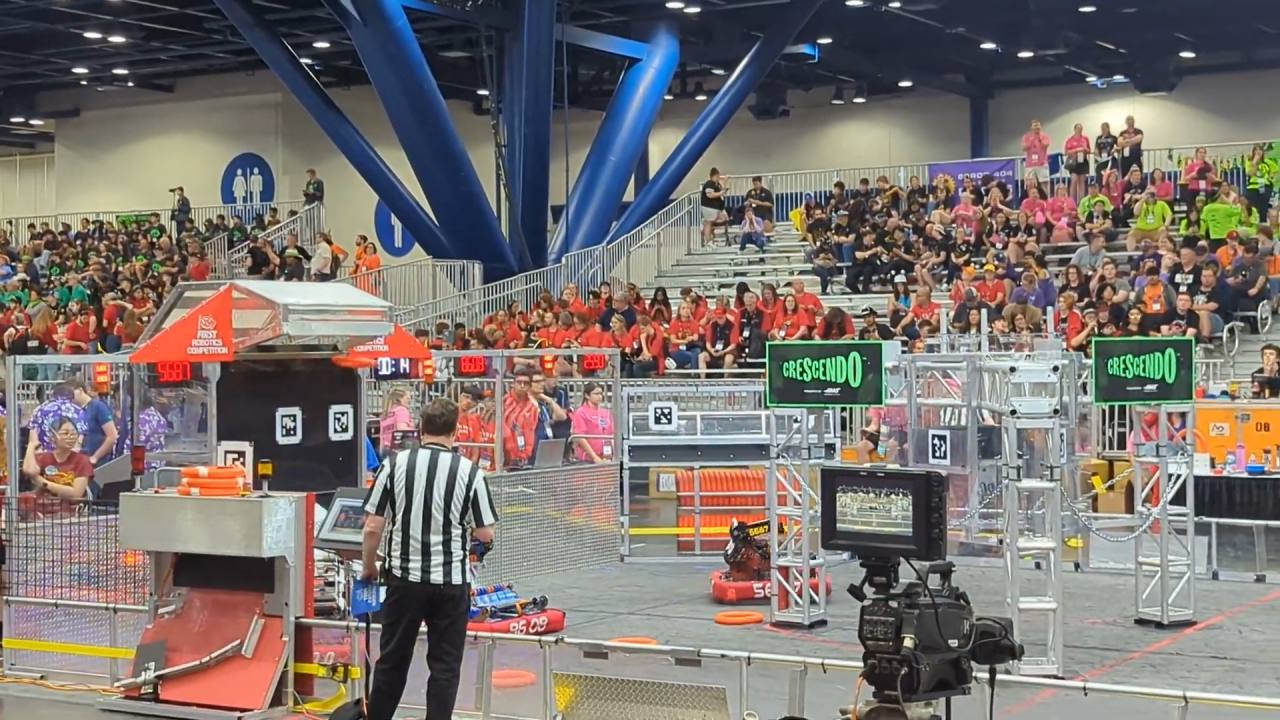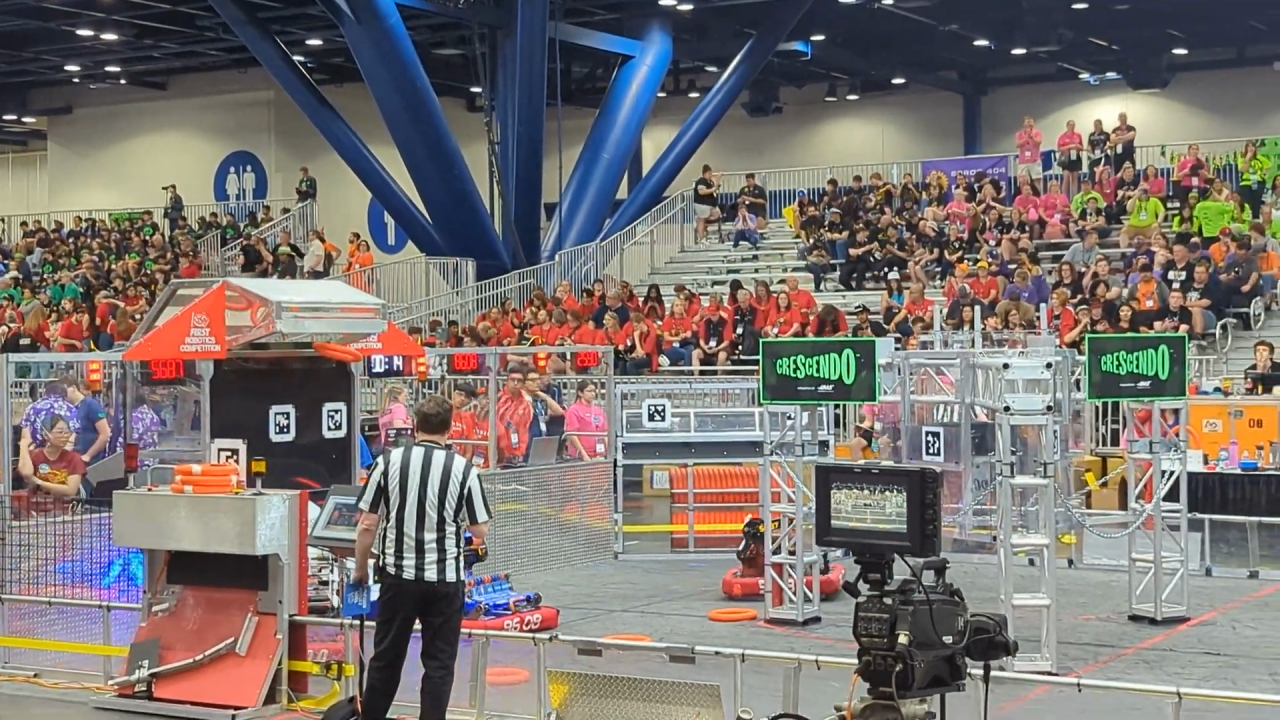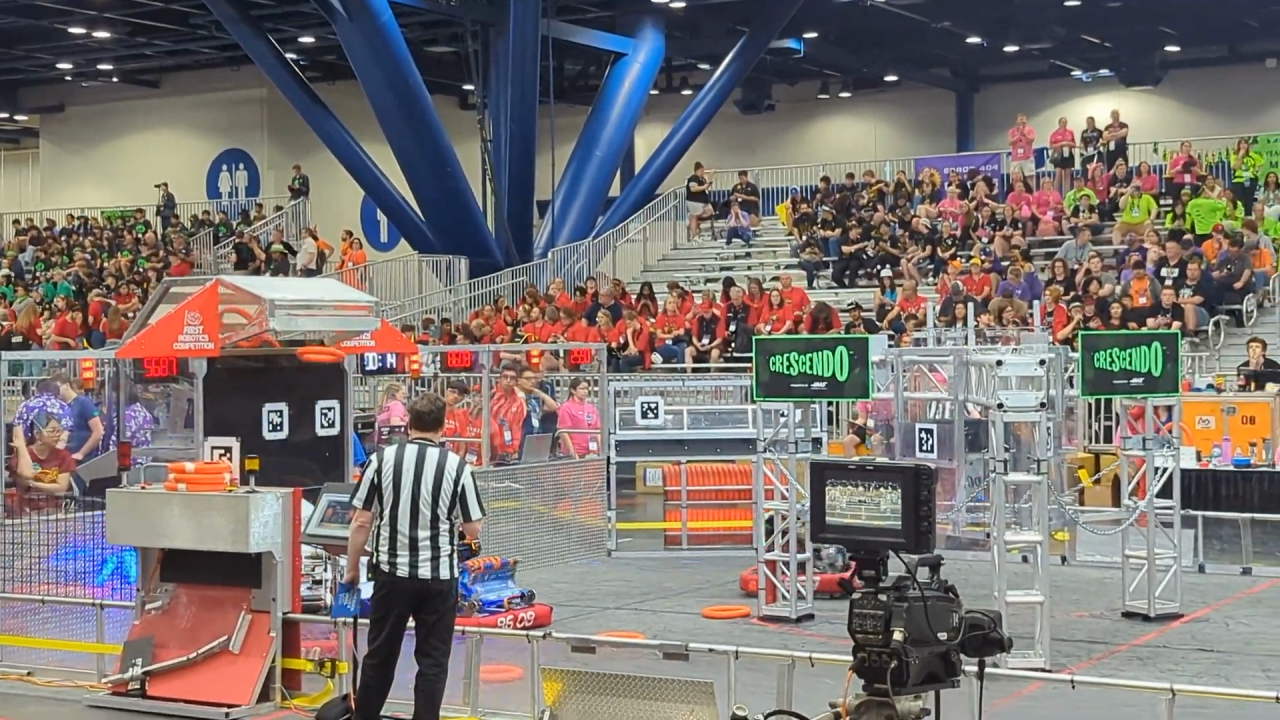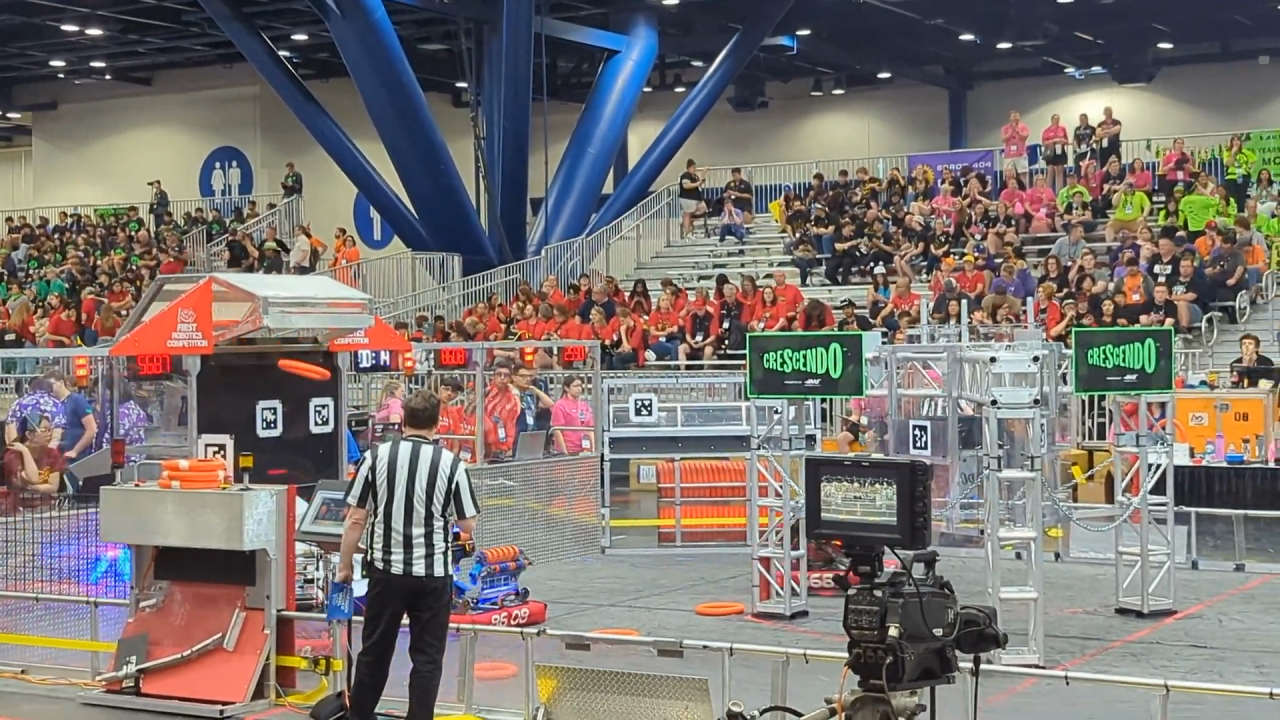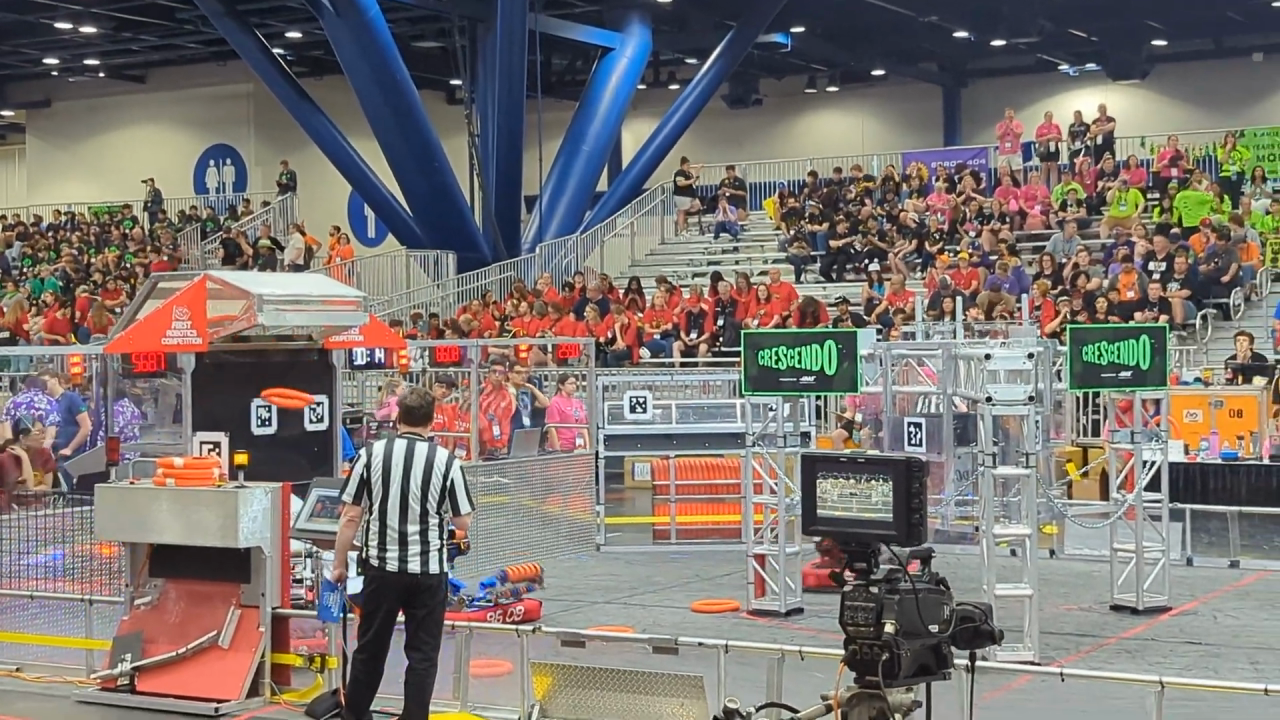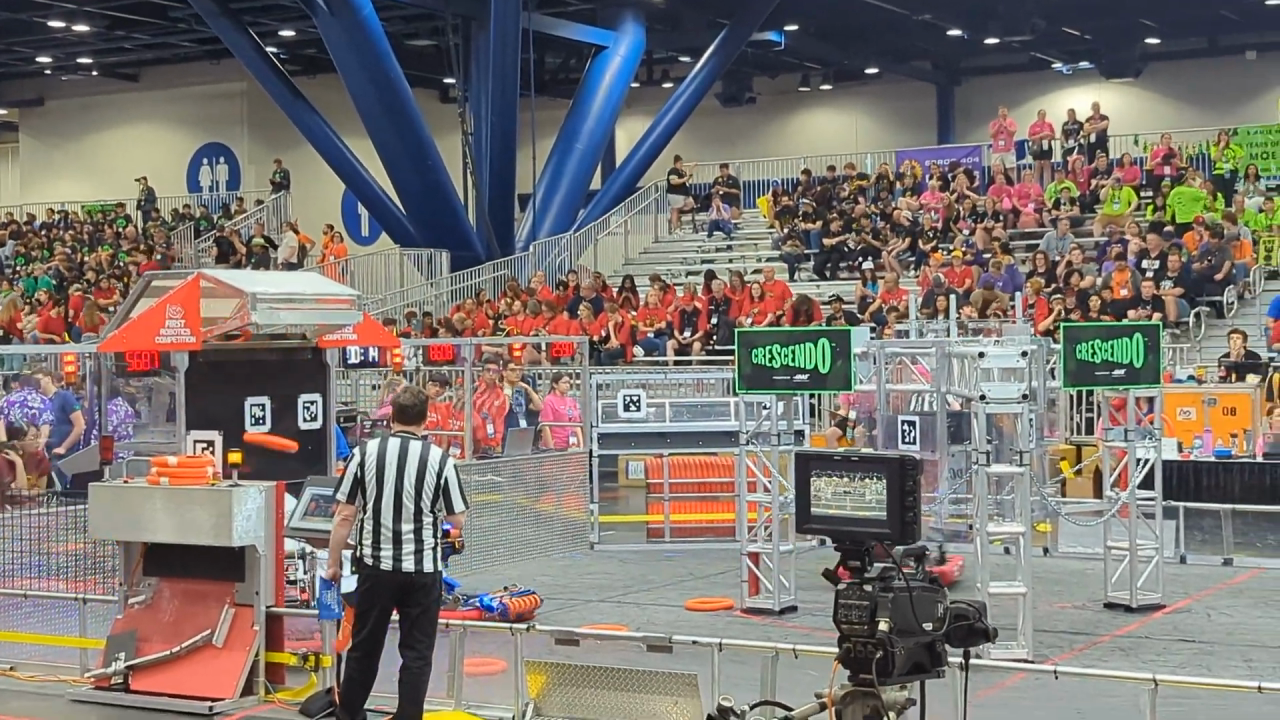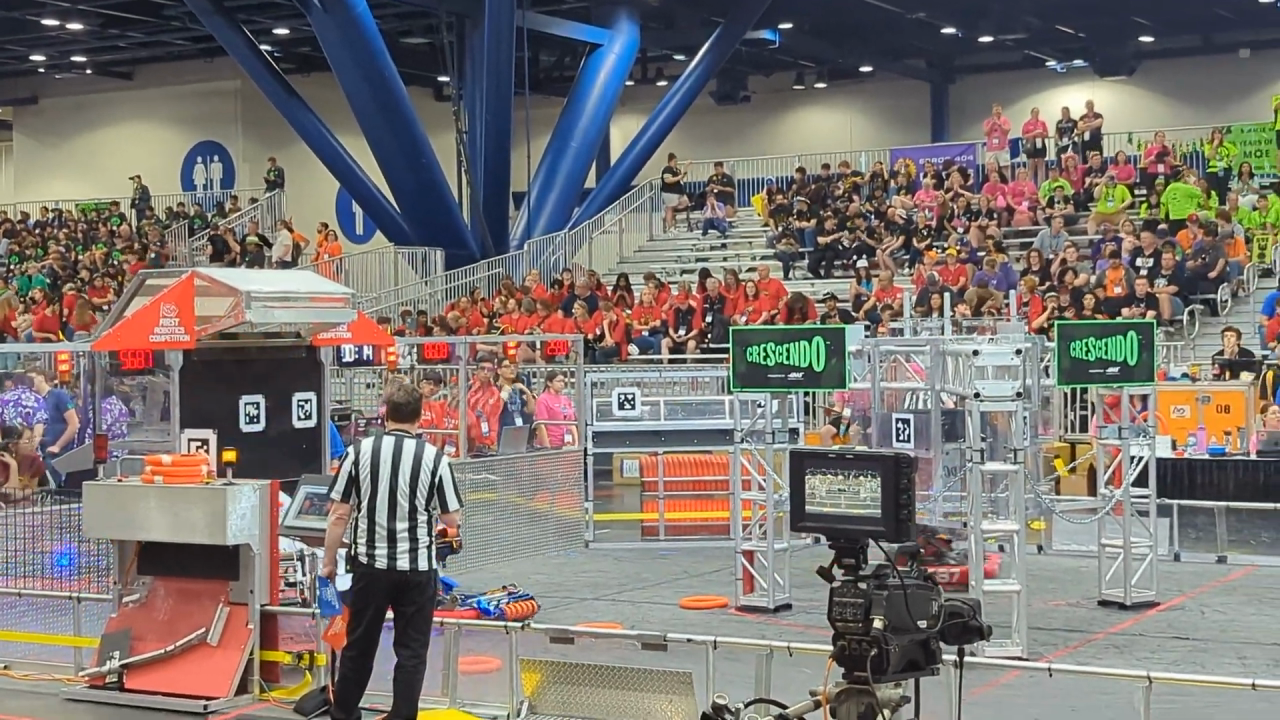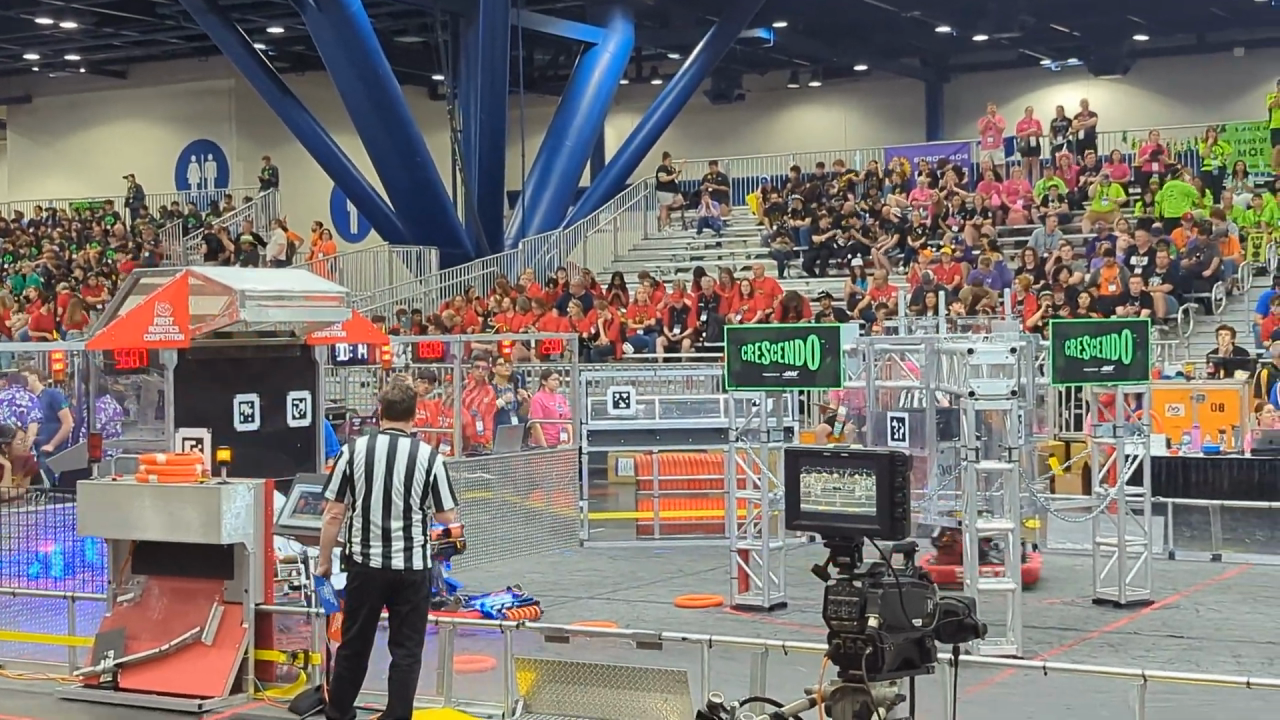
dt=0.1s
person 1, frame 1
left shoulder: (394, 464)
right shoulder: (470, 471)
left elbow: (373, 527)
right elbow: (486, 534)
left wrist: (368, 566)
left hip: (404, 578)
right hip: (451, 581)
left knee: (392, 659)
right knee: (445, 664)
person 1, frame 2
left shoulder: (388, 462)
right shoulder: (463, 469)
left elbow: (367, 525)
right elbow: (480, 531)
left wrist: (360, 568)
left hip: (398, 575)
right hip: (444, 579)
left knee: (386, 656)
right knee: (439, 662)
person 1, frame 3
left shoulder: (381, 459)
right shoulder: (457, 466)
left elbow: (361, 523)
right elbow: (473, 529)
left wrist: (352, 568)
left hip: (392, 573)
right hip: (438, 576)
left knee: (379, 654)
right knee: (433, 660)
person 1, frame 4
left shoulder: (376, 457)
right shoulder: (451, 463)
left elbow: (355, 520)
right elbow: (468, 526)
left wrist: (345, 566)
left hip: (386, 570)
right hip: (432, 573)
left knee: (374, 651)
right knee: (427, 657)
person 1, frame 5
left shoulder: (371, 454)
right shoulder: (446, 460)
left elbow: (350, 517)
right elbow: (463, 522)
left wrist: (339, 564)
left hip: (381, 568)
right hip: (428, 571)
left knee: (369, 649)
right knee: (423, 654)
person 1, frame 6
left shoulder: (365, 453)
right shoulder: (440, 459)
left elbow: (345, 516)
right elbow: (458, 521)
left wrist: (333, 563)
left hip: (375, 567)
right hip: (422, 569)
left knee: (364, 647)
right knee: (417, 653)
person 1, frame 7
left shoulder: (359, 451)
right shoulder: (434, 457)
left elbow: (339, 515)
right elbow: (451, 519)
left wrist: (329, 561)
left hip: (370, 565)
right hip: (417, 568)
left knee: (358, 646)
right knee: (411, 651)
person 1, frame 8
left shoulder: (353, 450)
right shoulder: (429, 456)
left elbow: (334, 514)
right elbow: (446, 517)
left wrist: (324, 560)
left hip: (365, 564)
right hip: (411, 567)
left knee: (353, 645)
right knee: (406, 650)
